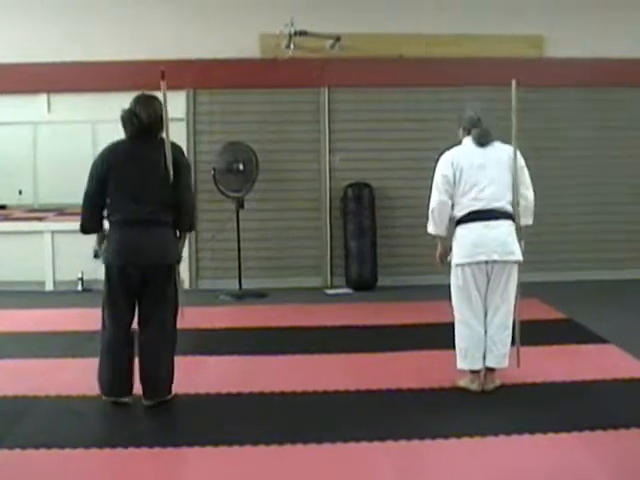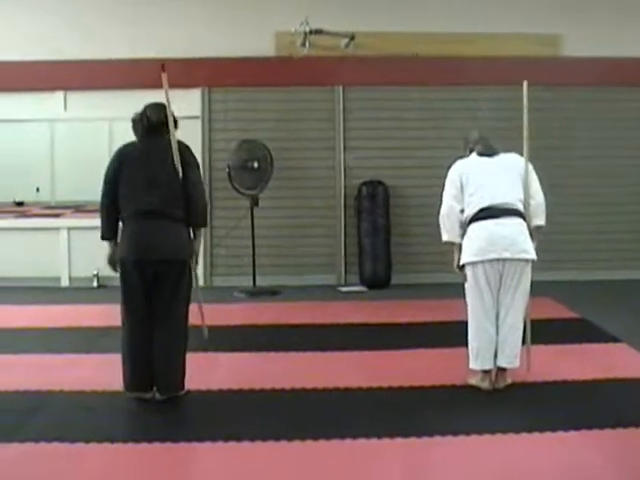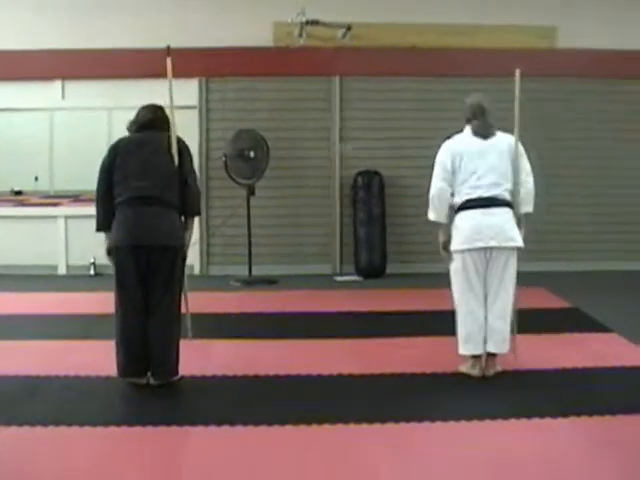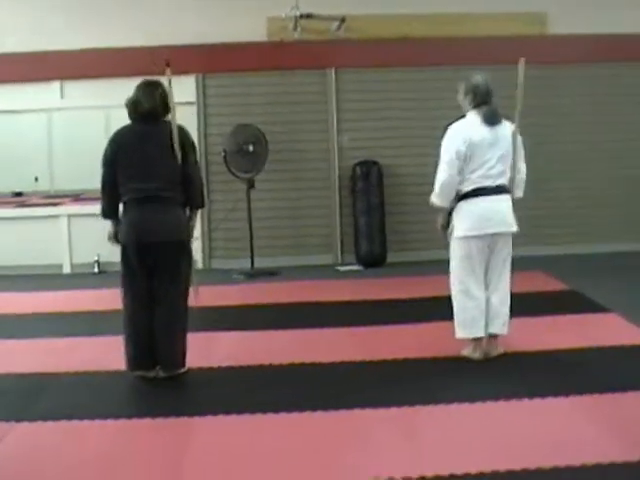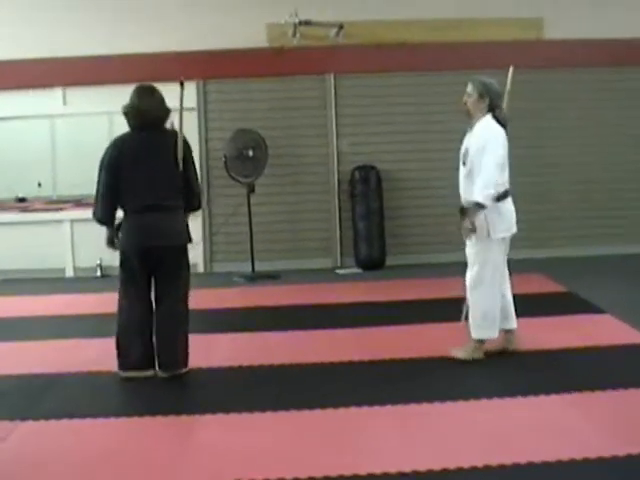
dt=0.4s
person 1, frame 1
left shoulder: (111, 154)
right shoulder: (173, 154)
left elbow: (91, 201)
right elbow: (186, 202)
left wrist: (98, 232)
right wrist: (180, 239)
left hip: (121, 244)
right hip: (160, 245)
left knee: (116, 320)
right knee: (159, 321)
left ankle: (116, 388)
right ankle: (157, 390)
person 1, frame 2
left shoulder: (123, 154)
right shoulder: (181, 152)
left elbow: (108, 202)
right elbow: (196, 198)
left wrist: (112, 243)
right wrist: (196, 239)
left hip: (134, 240)
right hip: (173, 240)
left knee: (135, 316)
right knee: (171, 316)
left ankle: (140, 384)
right ankle: (169, 385)
person 1, frame 3
left shoulder: (119, 146)
right shoulder: (176, 145)
left elbow: (103, 193)
right elbow: (190, 189)
left wrist: (108, 234)
right wrist: (188, 229)
left hip: (127, 227)
right hip: (166, 227)
left knee: (129, 303)
right knee: (165, 302)
left ankle: (134, 370)
right ankle: (163, 371)
person 1, frame 4
left shoulder: (120, 138)
right shoulder: (178, 135)
left elbow: (108, 184)
right elbow: (193, 181)
left wrist: (114, 222)
right wrist: (191, 217)
left hip: (134, 223)
right hip: (172, 222)
left knee: (136, 296)
right knee: (171, 295)
left ankle: (142, 363)
right ankle: (171, 363)
person 1, frame 5
left shoulder: (119, 146)
right shoulder: (176, 141)
left elbow: (107, 191)
right elbow: (191, 187)
left wrist: (109, 227)
left hip: (136, 230)
right hip: (172, 228)
left knee: (133, 299)
right knee: (172, 298)
left ankle: (135, 362)
right ankle: (172, 362)
person 2, frame 1
left shoulder: (452, 157)
right shoulder: (509, 152)
left elbow: (440, 203)
right elbow: (526, 197)
left wrist: (442, 242)
right wrist: (520, 233)
left hip: (469, 236)
right hip: (504, 234)
left knee: (469, 309)
right knee: (501, 307)
left ankle: (473, 375)
right ankle: (491, 374)
person 2, frame 2
left shoulder: (460, 167)
right shoulder: (517, 160)
left elbow: (450, 210)
right elbow: (537, 201)
left wrist: (457, 250)
right wrist: (532, 237)
left hip: (481, 236)
right hip: (516, 233)
left knee: (481, 308)
right knee: (512, 307)
left ankle: (483, 372)
right ankle: (502, 372)
person 2, frame 3
left shoulder: (452, 146)
right shoulder: (509, 142)
left elbow: (439, 191)
right elbow: (526, 184)
left wrist: (443, 230)
right wrist: (520, 221)
left hip: (469, 223)
right hip: (502, 221)
left knee: (469, 294)
right knee: (500, 293)
left ankle: (474, 359)
right ankle: (492, 358)
person 2, frame 4
left shoulder: (459, 130)
right shoulder: (508, 129)
left elbow: (447, 177)
right elbow: (519, 171)
left wrist: (443, 212)
left hip: (471, 211)
right hip: (501, 208)
left knee: (467, 280)
right knee: (498, 277)
left ankle: (475, 342)
right ankle: (493, 341)
person 2, frame 5
left shoulder: (487, 133)
right shoulder: (483, 130)
left elbow: (488, 178)
left wrist: (471, 216)
left hip: (488, 215)
right hip: (490, 213)
left knee: (482, 279)
right knee: (495, 278)
left ankle: (478, 344)
right ankle: (507, 336)
